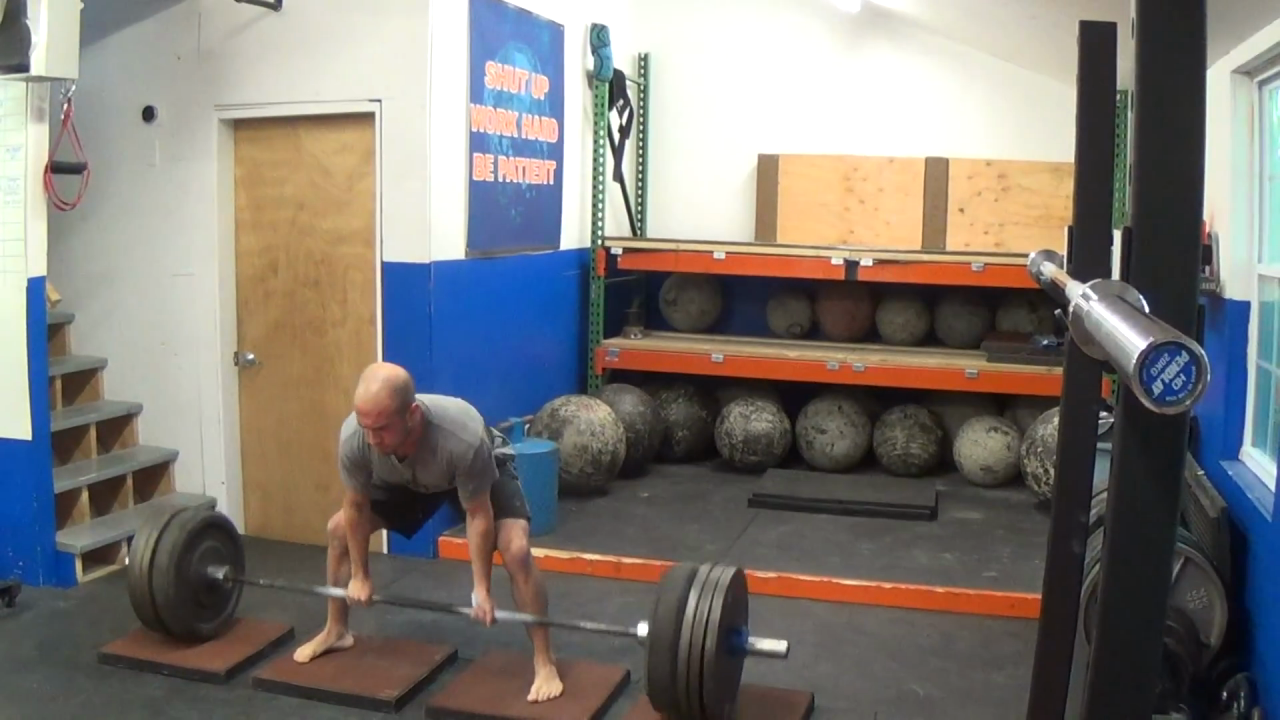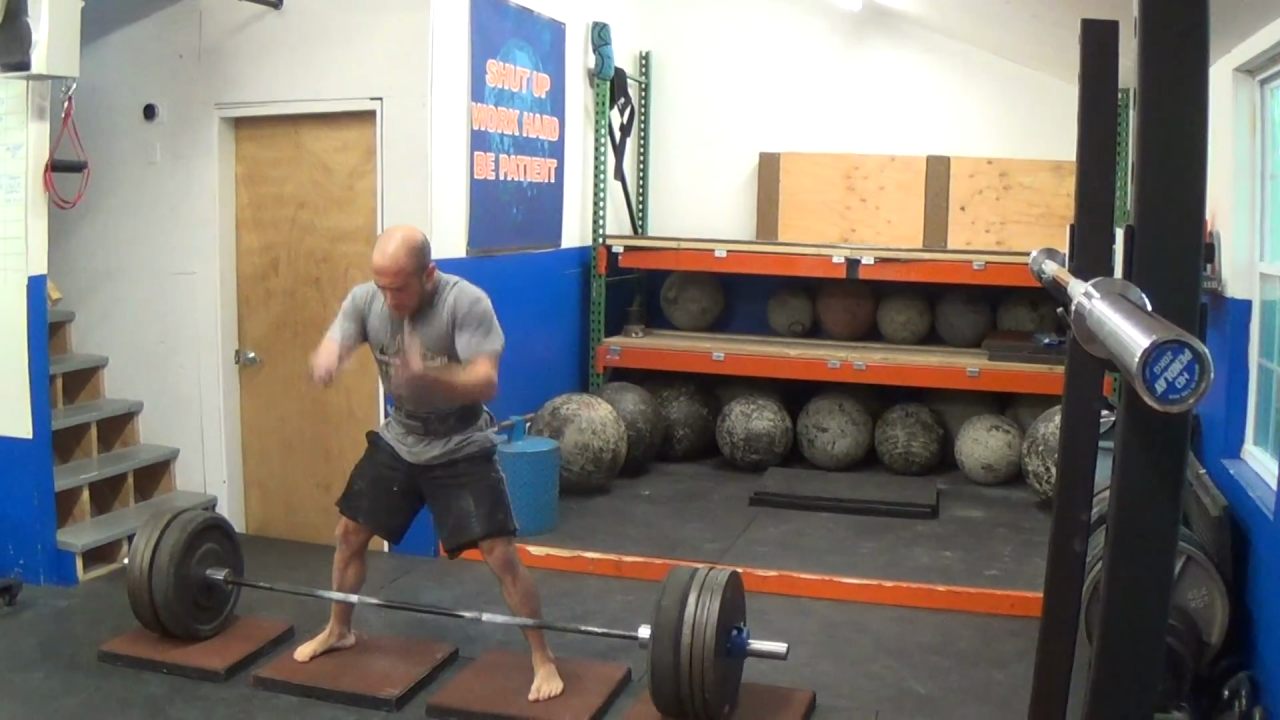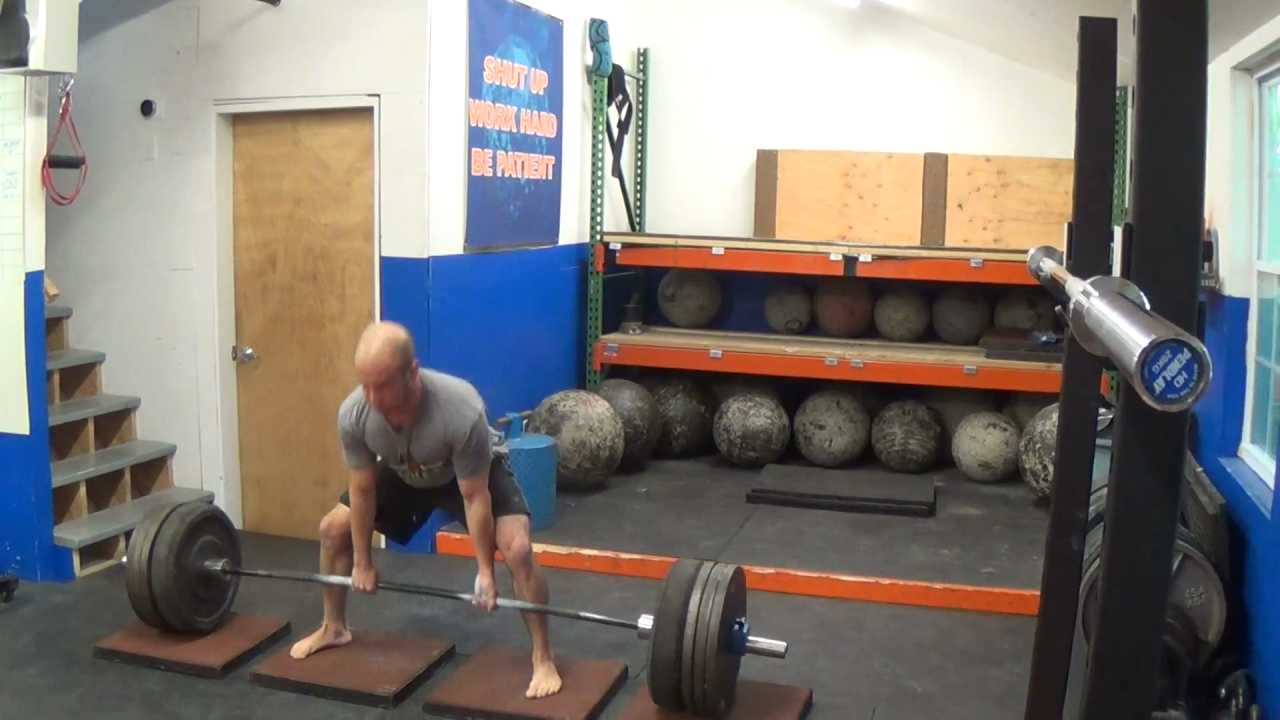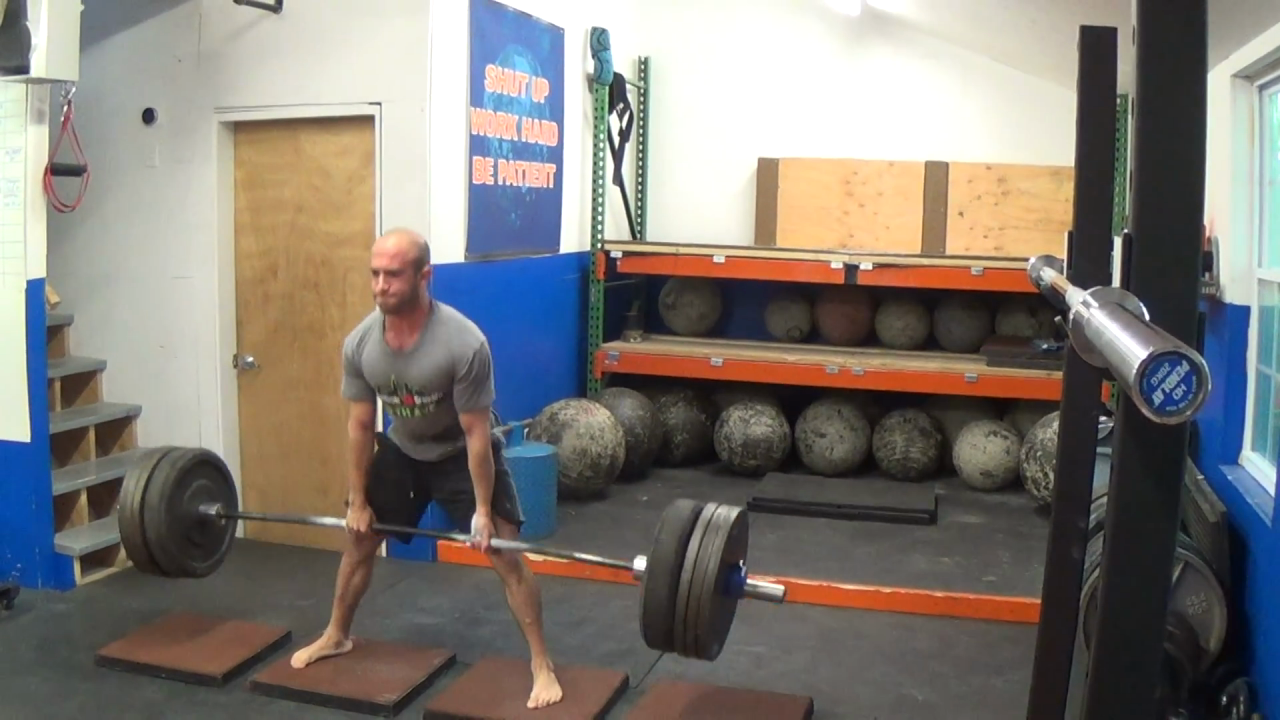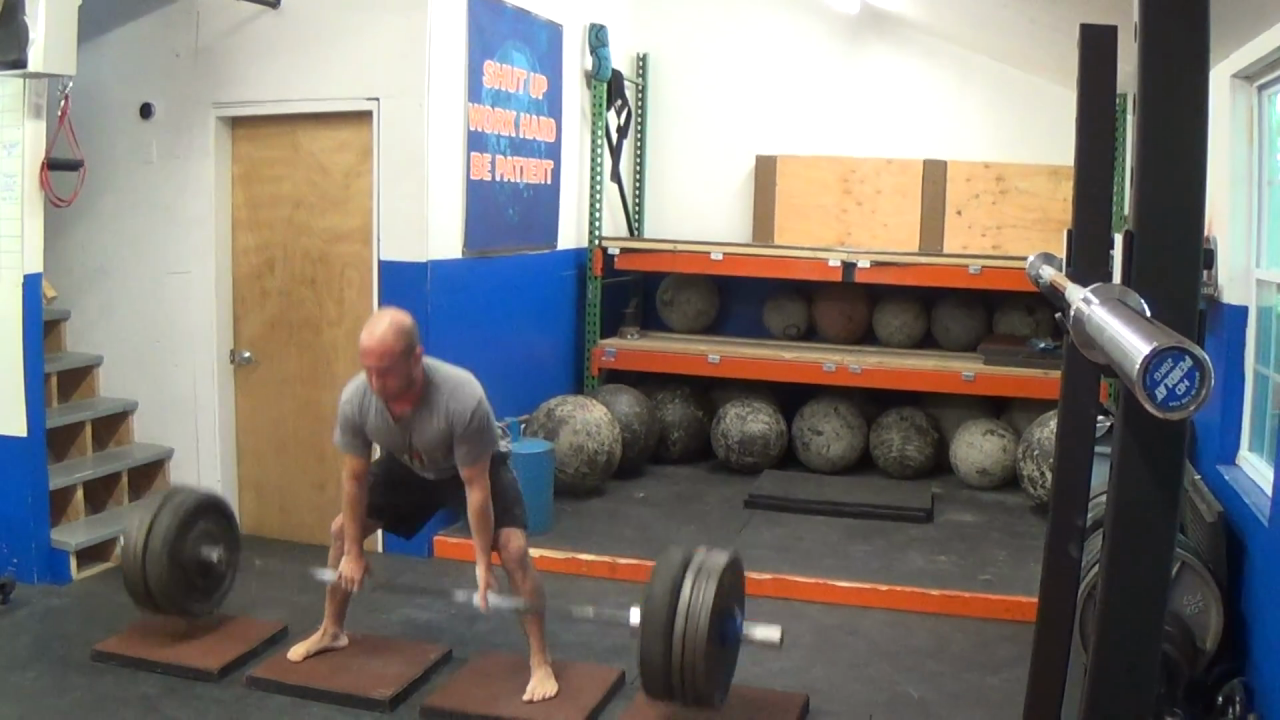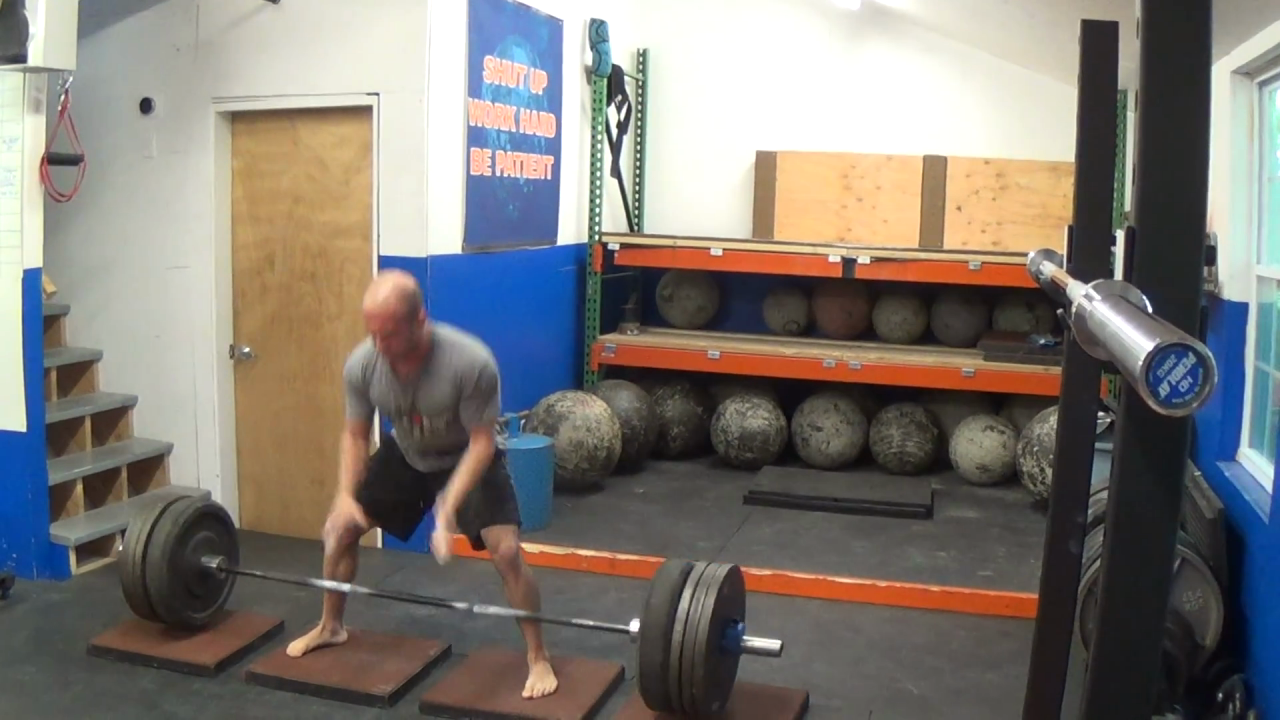
dt=0.5s
person 1, frame 1
left shoulder: (464, 435)
right shoulder: (353, 438)
left elbow: (478, 512)
right elbow: (356, 506)
left wrist: (481, 588)
right wrist: (359, 577)
left hip: (482, 468)
left knee: (516, 551)
right knee: (339, 530)
left ankle: (544, 663)
right ankle: (335, 632)
person 1, frame 2
left shoulder: (466, 302)
right shoulder: (364, 300)
left elbow: (485, 381)
right elbow: (326, 353)
left wrist: (430, 374)
right wrist: (327, 357)
left hip: (462, 448)
right hip: (396, 441)
left knee: (501, 557)
right knee: (348, 536)
left ankle: (543, 661)
right ankle: (338, 631)
person 1, frame 3
left shoulder: (463, 413)
right shoulder: (352, 414)
left elbow: (475, 497)
right elbow: (362, 490)
left wrist: (485, 572)
right wrist: (363, 563)
left hip: (476, 471)
right hip: (404, 473)
left knee: (516, 549)
right knee: (334, 529)
left ankle: (542, 659)
right ankle: (333, 628)
person 1, frame 4
left shoulder: (464, 343)
right shoulder: (358, 344)
left elbow: (476, 433)
right elbow: (360, 426)
left wrist: (482, 511)
right wrist: (357, 502)
left hip: (462, 451)
right hip: (401, 452)
left knee: (505, 553)
right knee: (358, 540)
left ankle: (542, 665)
right ankle: (336, 636)
person 1, frame 5
left shoulder: (463, 400)
right shoulder: (355, 402)
left elbow: (476, 486)
right elbow: (354, 478)
left wrist: (482, 563)
right wrist: (352, 554)
left hip: (480, 459)
right hip: (407, 466)
left knee: (514, 551)
right knee: (341, 530)
left ankle: (540, 661)
right ankle: (332, 630)
person 1, frame 6
left shoulder: (469, 361)
right shoulder: (362, 363)
left elbow: (482, 443)
right elbow: (353, 435)
left wrist: (450, 506)
right wrist: (345, 498)
left hip: (470, 454)
right hip: (405, 455)
left knee: (506, 550)
right knee: (338, 530)
left ankle: (537, 658)
right ankle: (330, 627)
